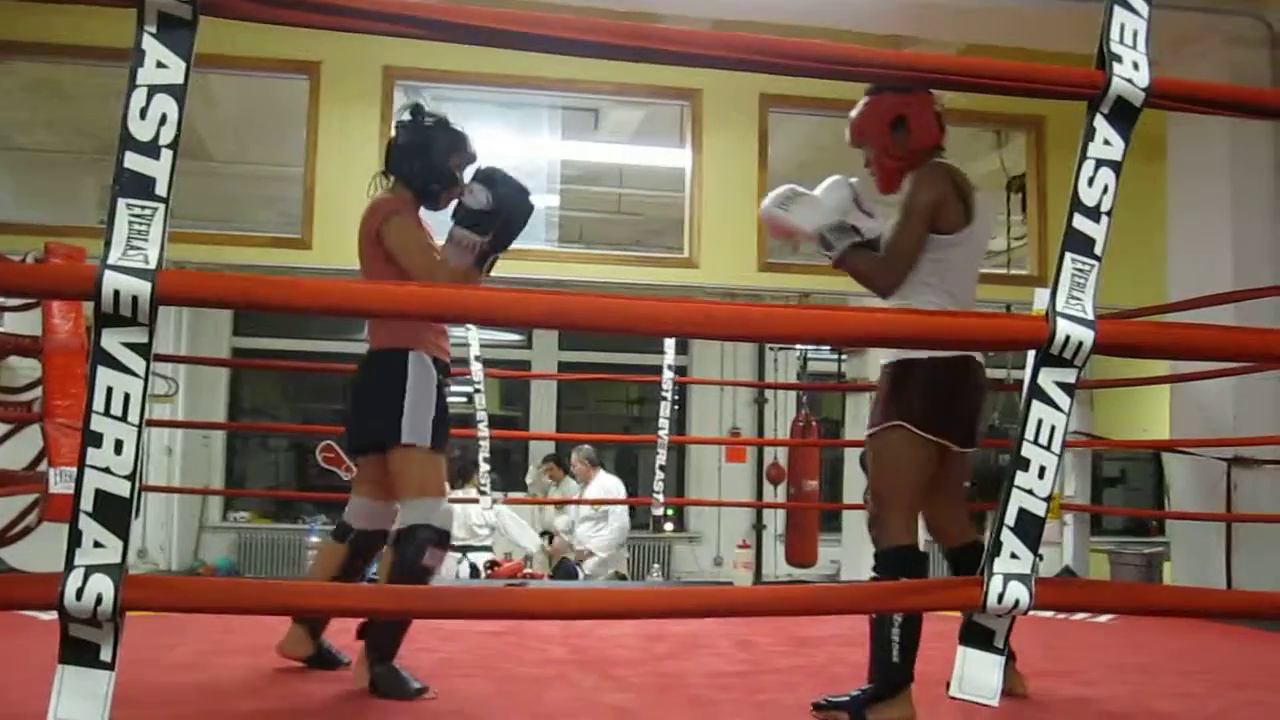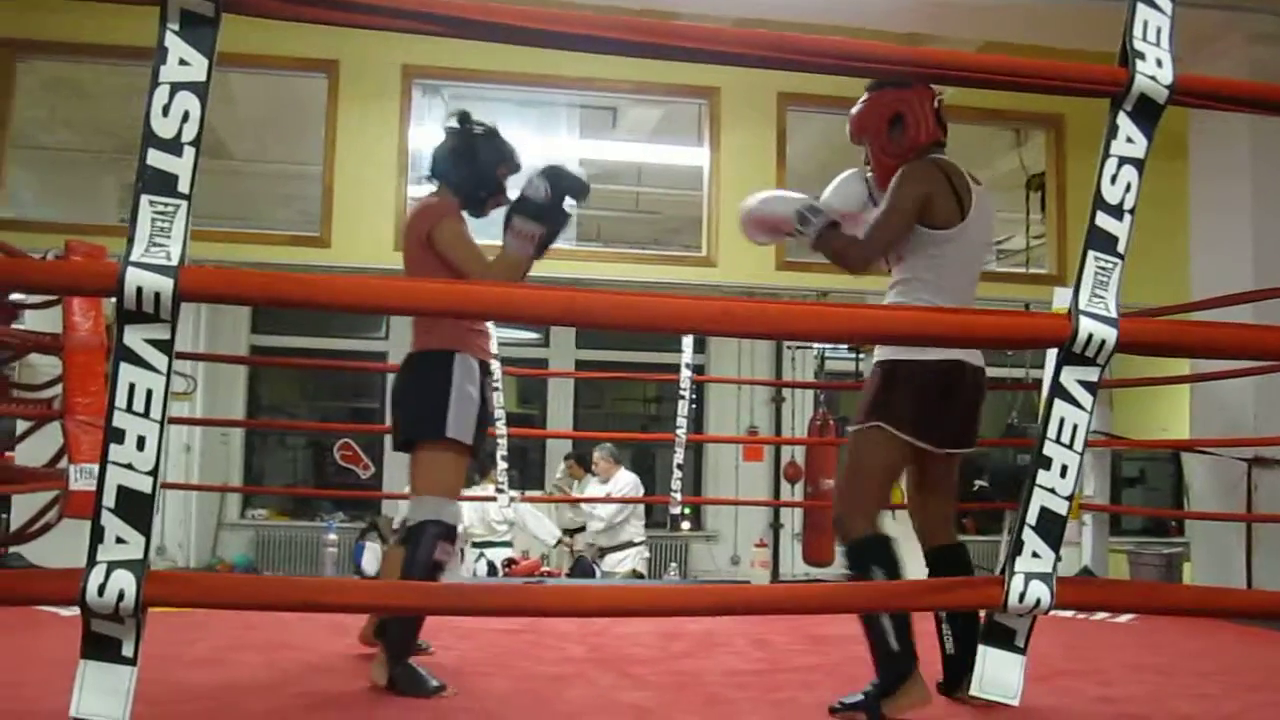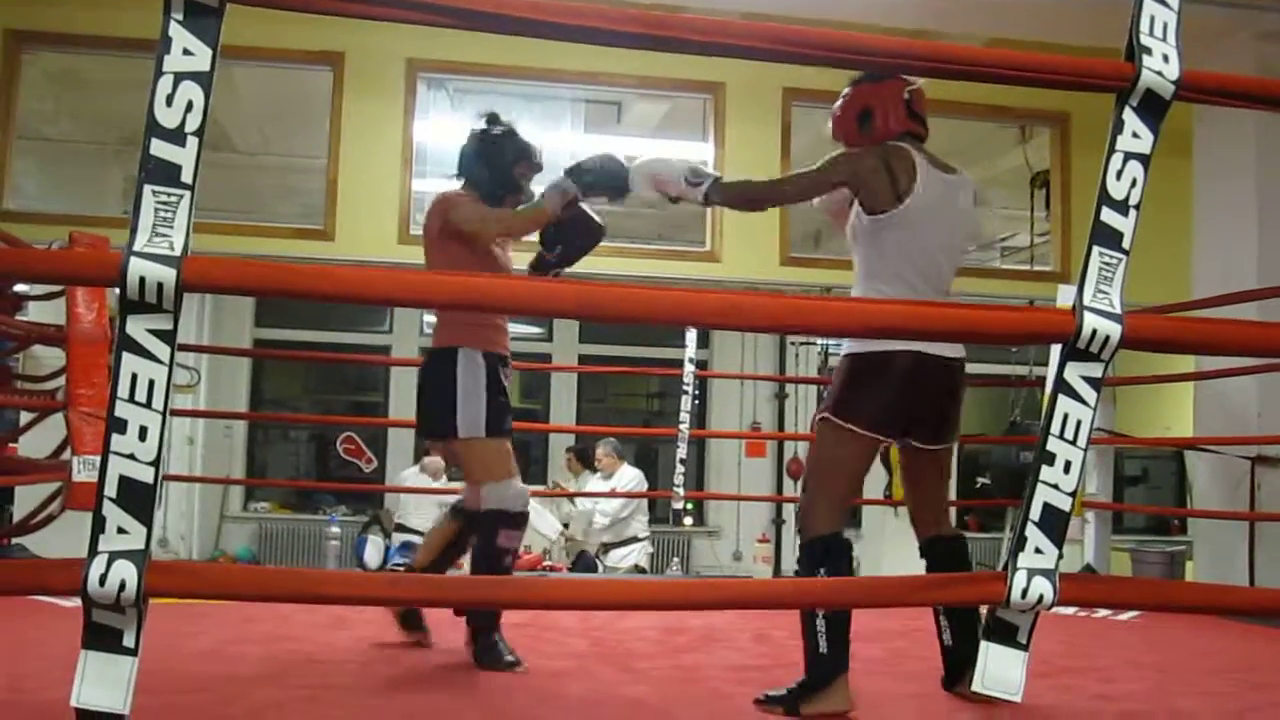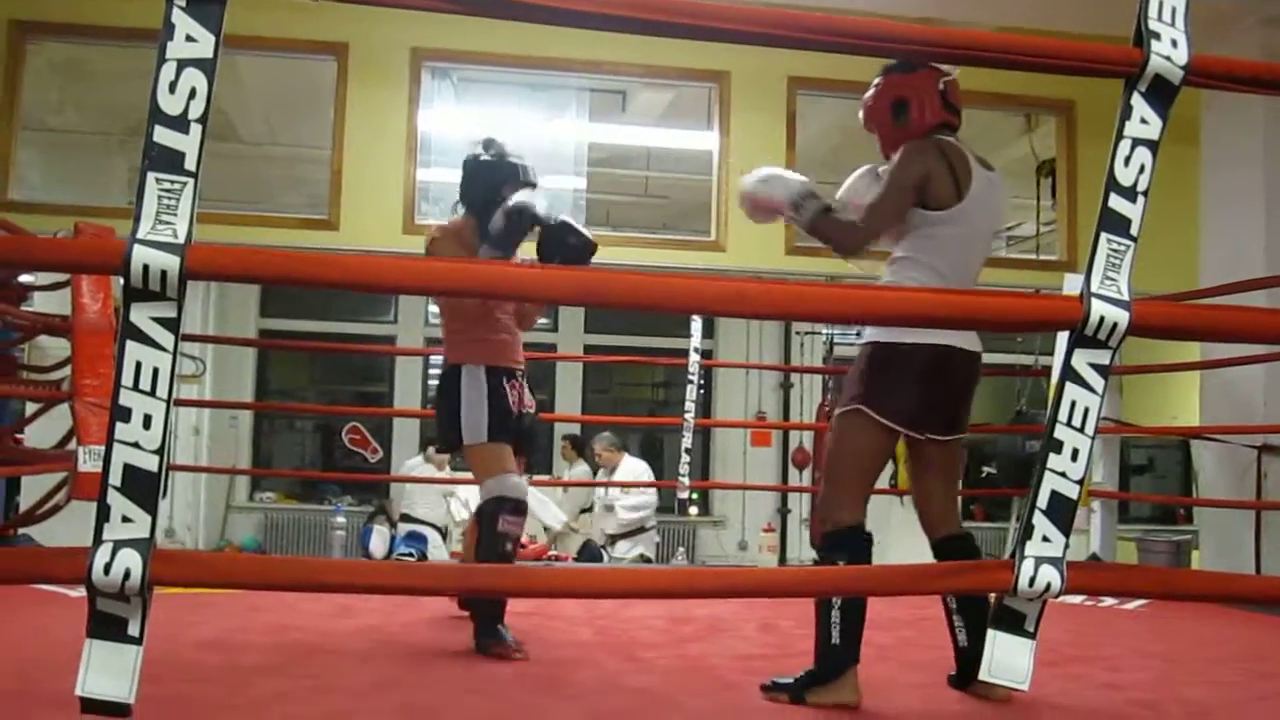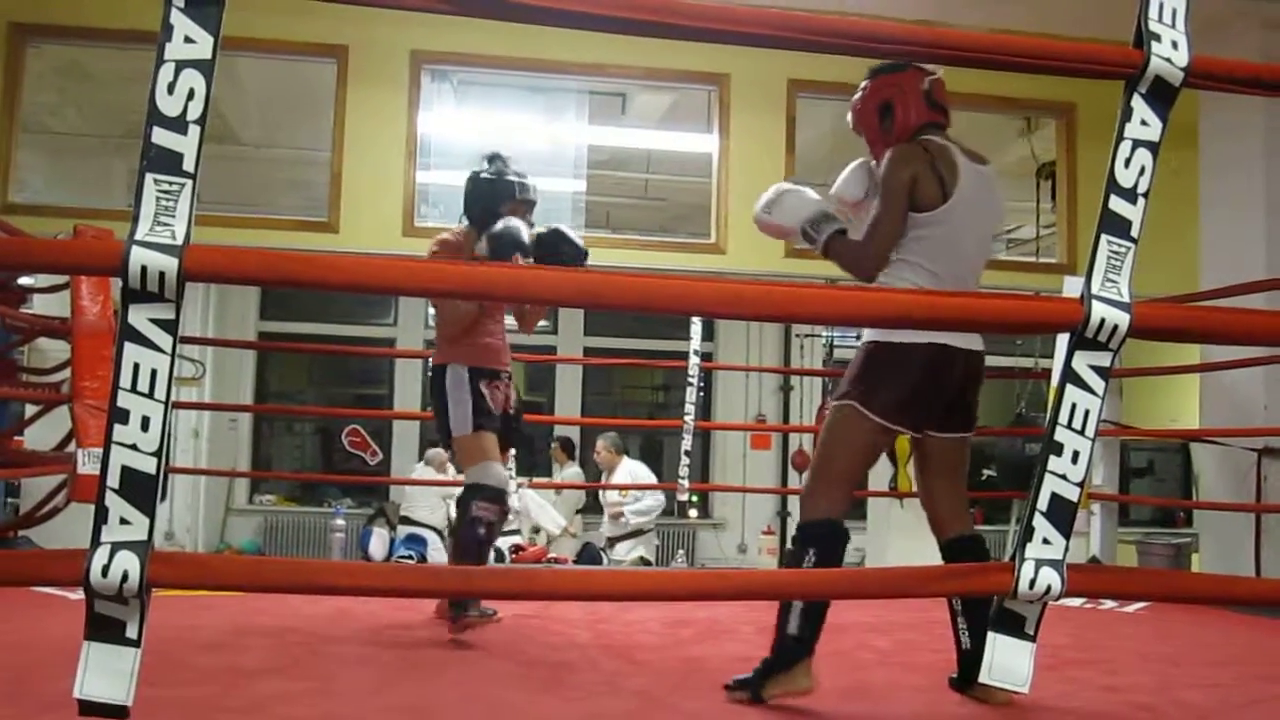
dt=0.3s
person 1, frame 1
left shoulder: (929, 180)
right shoulder: (959, 191)
left elbow: (887, 279)
left wrist: (823, 228)
right wrist: (861, 225)
left hip: (925, 366)
right hip: (957, 368)
left knee: (893, 526)
right knee: (953, 524)
person 1, frame 2
left shoulder: (921, 174)
right shoulder: (973, 191)
left elbow: (863, 258)
left wrist: (803, 217)
right wrist: (868, 217)
left hip: (915, 366)
right hip: (960, 369)
left knee: (854, 517)
right knee: (938, 527)
person 1, frame 3
left shoulder: (875, 161)
right shoulder: (961, 187)
left elbow: (760, 195)
left wrist: (687, 179)
left hip: (881, 357)
right hip: (940, 361)
left knee: (821, 514)
right knee: (932, 519)
right ankle: (967, 664)
person 1, frame 4
left shoulder: (923, 156)
right shoulder: (986, 179)
left elbow: (852, 240)
left wrist: (794, 198)
right wrist: (885, 213)
left hip: (904, 346)
right hip: (957, 352)
left knee: (837, 504)
right knee: (939, 514)
left ankle: (836, 670)
right ankle: (978, 665)
person 1, frame 5
left shoulder: (910, 158)
right shoulder: (984, 173)
left elbow: (866, 264)
left wrist: (813, 221)
left hip: (902, 348)
right hip: (960, 355)
left knee: (823, 498)
right knee: (951, 515)
left ankle: (790, 662)
right ankle: (982, 666)
person 2, frame 1
left shoulder: (402, 218)
right shoulder: (393, 210)
right elbow: (435, 291)
left wrist: (492, 240)
right wrist: (470, 225)
left hip: (395, 372)
right hip: (405, 369)
left knee: (367, 518)
right knee: (426, 521)
left ankle: (305, 632)
right ankle: (376, 657)
person 2, frame 2
left shoulder: (438, 217)
right shoulder: (438, 211)
right elbow: (489, 282)
left wrist: (532, 238)
right wrist: (530, 220)
left hip: (439, 370)
right hip: (448, 368)
left knee: (427, 510)
right knee: (436, 515)
left ankle: (387, 624)
right ankle: (394, 654)
person 2, frame 3
left shoulder: (483, 231)
right shoulder: (452, 207)
right elbow: (513, 224)
left wrist: (553, 257)
right wrist: (577, 184)
left hip: (483, 366)
right hip: (464, 364)
left knee: (478, 500)
right knee: (504, 500)
right ankle: (485, 632)
person 2, frame 4
left shoulder: (498, 244)
right shoulder: (448, 238)
left elbow: (522, 318)
right elbow: (464, 302)
left wrist: (555, 269)
right wrist: (499, 246)
left hip: (509, 379)
right hip: (474, 379)
left knee: (502, 495)
right knee: (507, 494)
left ankle: (469, 590)
right ankle: (488, 622)
person 2, frame 5
left shoulder: (509, 252)
right shoulder: (449, 249)
left elbow: (529, 320)
right elbow: (453, 321)
left wrist: (554, 273)
right wrist: (486, 263)
left hip: (498, 380)
right hip: (459, 377)
left knee: (488, 492)
right knee: (489, 484)
left ankle: (461, 594)
right ankle: (461, 597)
